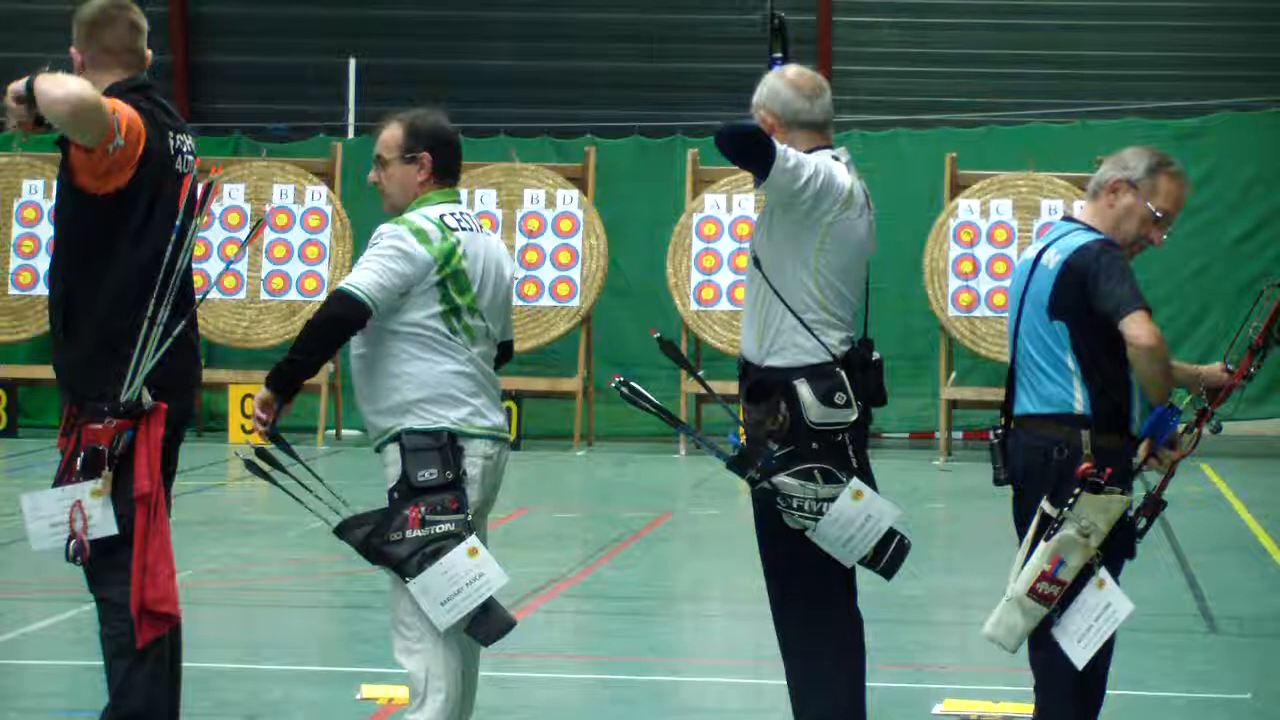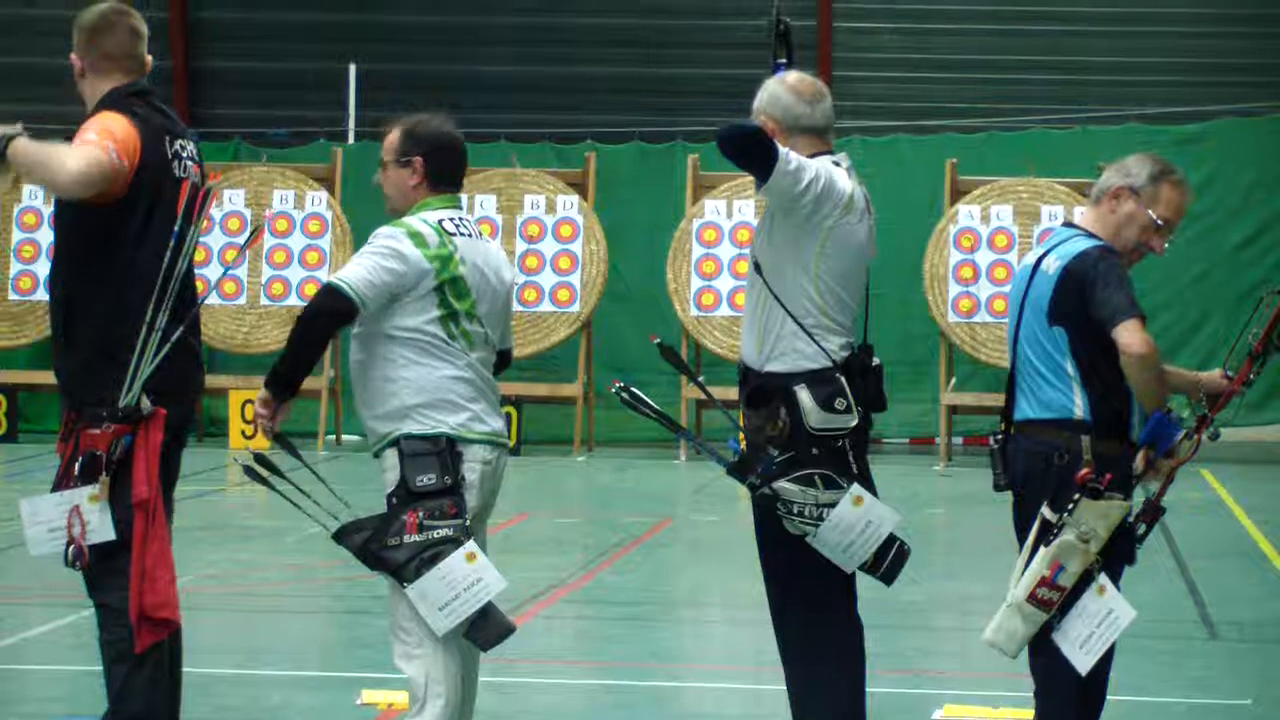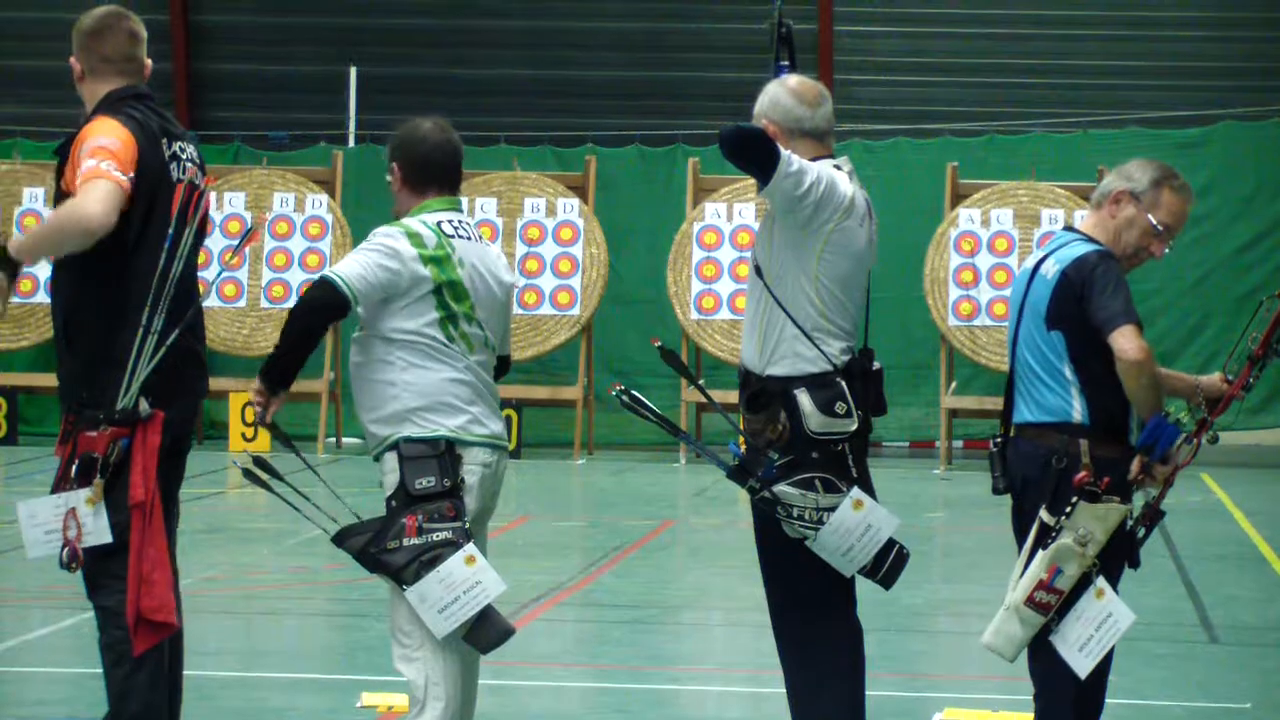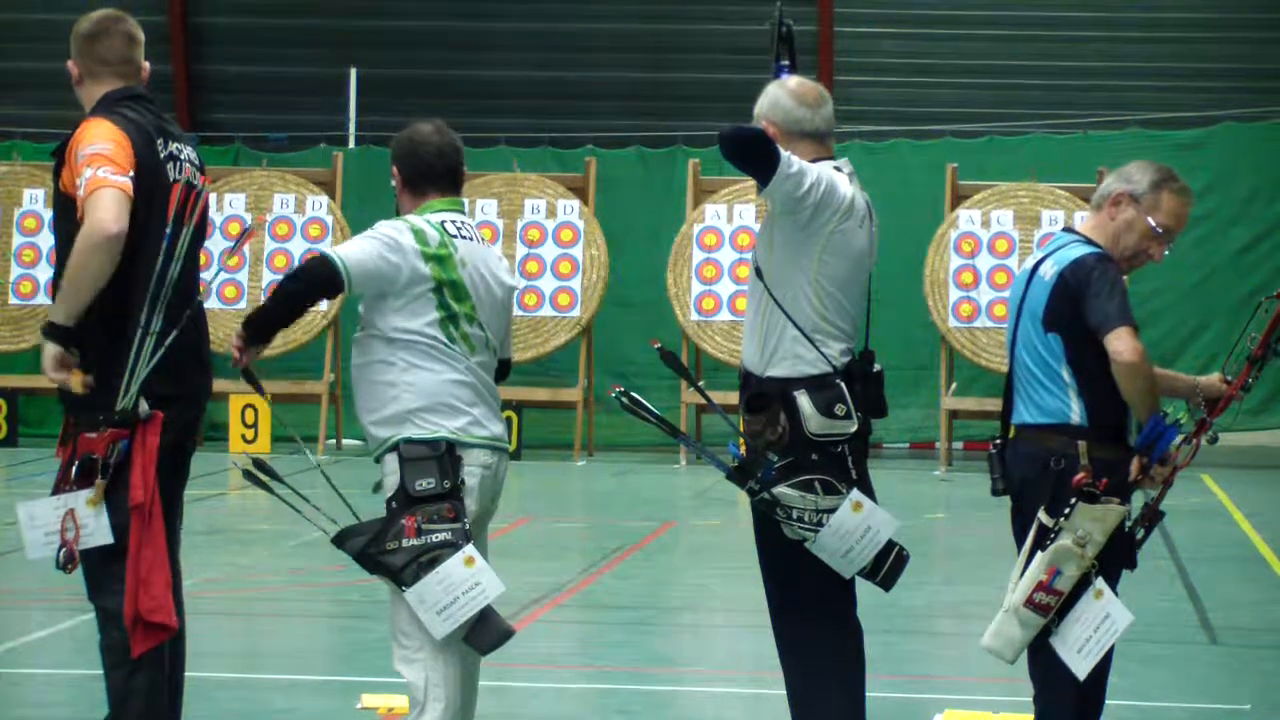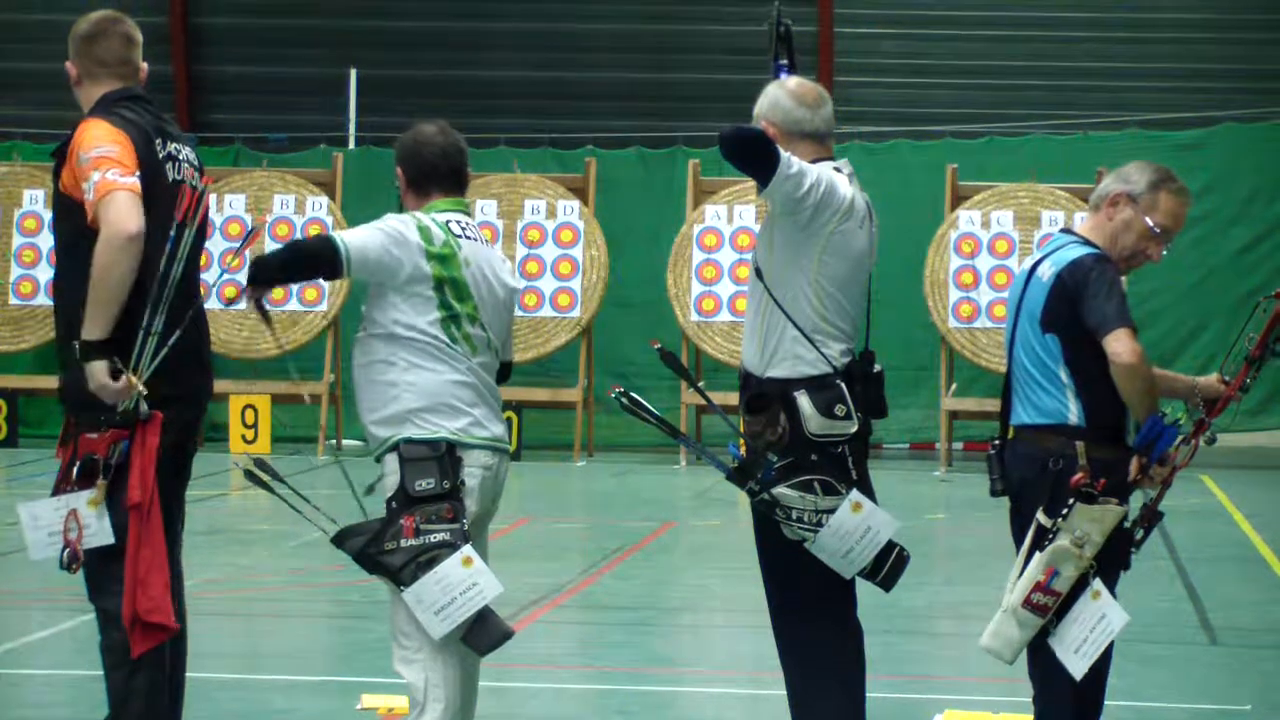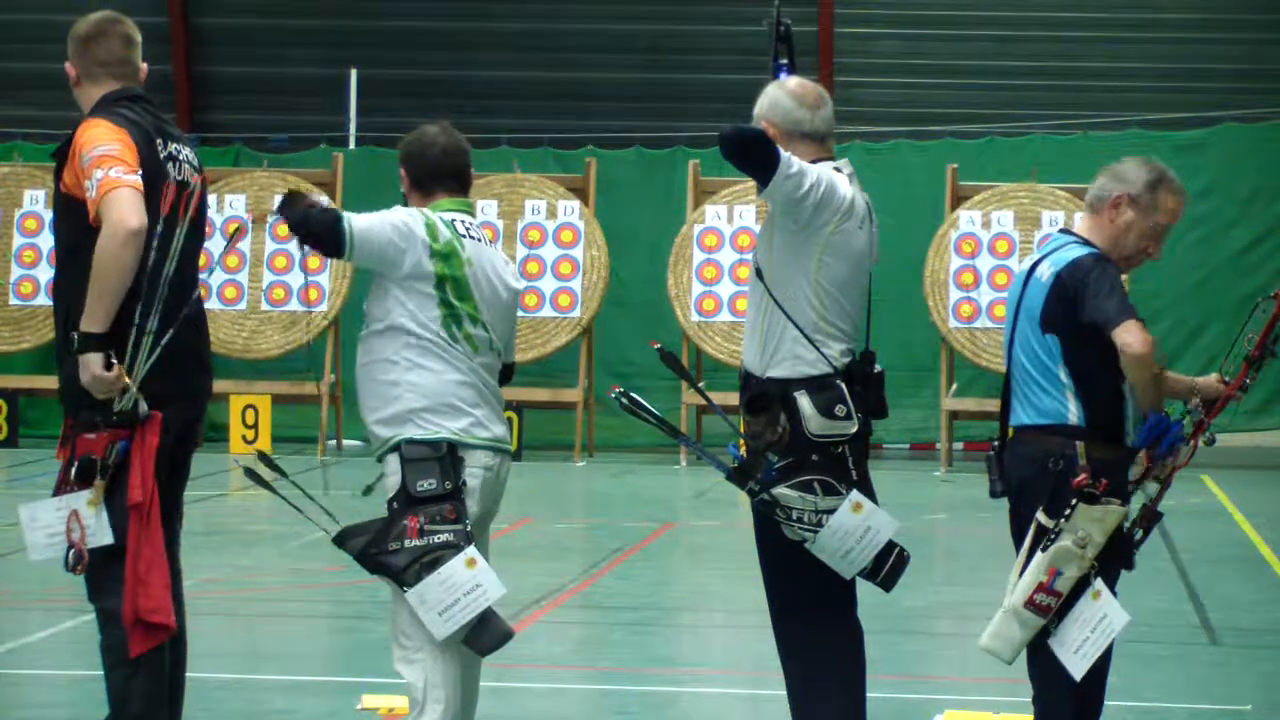
dt=0.2s
person 1, frame 1
left shoulder: (119, 124)
right shoulder: (167, 126)
left elbow: (74, 99)
left hip: (117, 377)
right hip: (157, 371)
left knee: (119, 561)
right knee: (140, 552)
person 1, frame 2
left shoulder: (117, 128)
right shoulder: (172, 133)
left elbow: (76, 169)
left hip: (118, 384)
right hip: (161, 376)
left knee: (118, 566)
right knee: (142, 557)
person 1, frame 3
left shoulder: (110, 132)
right shoulder: (174, 138)
left elbow: (91, 215)
left hip: (119, 386)
right hip: (167, 379)
left knee: (119, 568)
right knee: (147, 560)
person 1, frame 4
left shoulder: (102, 134)
right shoulder: (174, 141)
left elbow: (105, 227)
left wrist: (59, 328)
left hip: (123, 389)
right hip: (174, 380)
left knee: (122, 571)
right knee: (151, 561)
person 1, frame 5
left shoulder: (100, 134)
right shoulder: (174, 142)
left elbow: (123, 230)
left wrist: (92, 345)
left hip: (125, 389)
right hip: (177, 380)
left knee: (121, 572)
right knee: (155, 563)
person 1, frame 6
left shoulder: (100, 134)
right shoulder: (173, 141)
left elbow: (126, 225)
left wrist: (90, 340)
left hip: (123, 388)
right hip: (175, 381)
left knee: (120, 572)
right knee: (152, 564)
person 2, frame 1
left shoulder: (817, 179)
right shoulder: (839, 181)
left elbow: (734, 140)
left wrist: (763, 133)
left hip: (801, 409)
right hip: (811, 401)
left knee: (813, 589)
right knee: (809, 584)
person 2, frame 2
left shoulder: (816, 185)
right shoulder: (840, 187)
left elbow: (736, 140)
left wrist: (764, 137)
left hip: (801, 416)
right hip: (814, 405)
left knee: (813, 595)
right knee: (808, 590)
person 2, frame 3
left shoulder: (816, 188)
right shoulder: (841, 190)
left elbow: (736, 143)
left wrist: (765, 137)
left hip: (802, 417)
right hip: (811, 408)
left knee: (812, 598)
right knee: (808, 593)
person 2, frame 4
left shoulder: (816, 189)
right shoulder: (842, 192)
left elbow: (737, 142)
left wrist: (766, 140)
left hip: (803, 420)
right hip: (814, 409)
left knee: (812, 601)
right knee: (809, 597)
person 2, frame 5
left shoulder: (816, 190)
right shoulder: (842, 192)
left elbow: (737, 142)
left wrist: (765, 141)
left hip: (803, 421)
right hip: (816, 411)
left knee: (812, 601)
right knee: (809, 596)
person 2, frame 6
left shoulder: (817, 192)
right shoulder: (843, 193)
left elbow: (737, 143)
left wrist: (765, 139)
left hip: (803, 422)
right hip: (814, 412)
left knee: (813, 601)
right knee: (810, 597)
person 3, frame 1
left shoulder: (410, 234)
right shoulder: (488, 243)
left elbow: (340, 315)
left wrist: (278, 386)
right hip: (477, 441)
left knee: (425, 611)
person 3, frame 2
left shoulder: (406, 239)
right shoulder: (489, 249)
left elbow: (327, 309)
left wrist: (278, 386)
right hip: (476, 447)
left knee: (423, 615)
person 3, frame 3
left shoulder: (403, 241)
right shoulder: (490, 253)
left elbow: (319, 303)
left wrist: (272, 378)
right hip: (477, 452)
left knee: (424, 622)
person 3, frame 4
left shoulder: (404, 239)
right shoulder: (491, 256)
left elbow: (312, 279)
left wrist: (254, 331)
right hip: (478, 451)
left knee: (424, 623)
person 3, frame 5
left shoulder: (409, 235)
right shoulder: (494, 258)
left elbow: (317, 255)
left wrist: (259, 271)
right hip: (479, 452)
left knee: (425, 626)
person 3, frame 6
left shoulder: (414, 232)
right shoulder: (497, 259)
left elbow: (323, 228)
left wrist: (295, 202)
right hip: (480, 452)
left knee: (425, 622)
person 4, frame 1
left shoulder: (1045, 248)
right shoulder: (1095, 254)
right elbow: (1143, 340)
left wrist: (1195, 376)
right wrist: (1164, 413)
left hip: (1042, 450)
right hip: (1079, 458)
left knee: (1059, 603)
person 4, frame 2
left shoulder: (1046, 254)
right shoulder: (1094, 260)
right elbow: (1136, 348)
left wrist: (1196, 383)
left hip: (1042, 455)
right hip: (1079, 464)
left knee: (1059, 608)
person 4, frame 3
left shoulder: (1048, 257)
right shoulder: (1093, 265)
right elbow: (1131, 354)
left wrist: (1194, 388)
left hip: (1041, 459)
right hip: (1077, 467)
left knee: (1058, 613)
person 4, frame 4
left shoulder: (1049, 259)
right shoulder: (1090, 266)
right elbow: (1126, 356)
left wrist: (1194, 388)
left hip: (1041, 460)
right hip: (1075, 469)
left knee: (1057, 615)
person 4, frame 5
left shoulder: (1049, 259)
right shoulder: (1089, 267)
right elbow: (1125, 358)
left wrist: (1193, 388)
left hip: (1042, 461)
right hip: (1075, 470)
left knee: (1057, 614)
person 4, frame 6
left shoulder: (1049, 260)
right shoulder: (1088, 268)
right elbow: (1135, 348)
left wrist: (1193, 388)
right wrist: (1157, 420)
left hip: (1044, 463)
right hip: (1074, 470)
left knee: (1058, 615)
